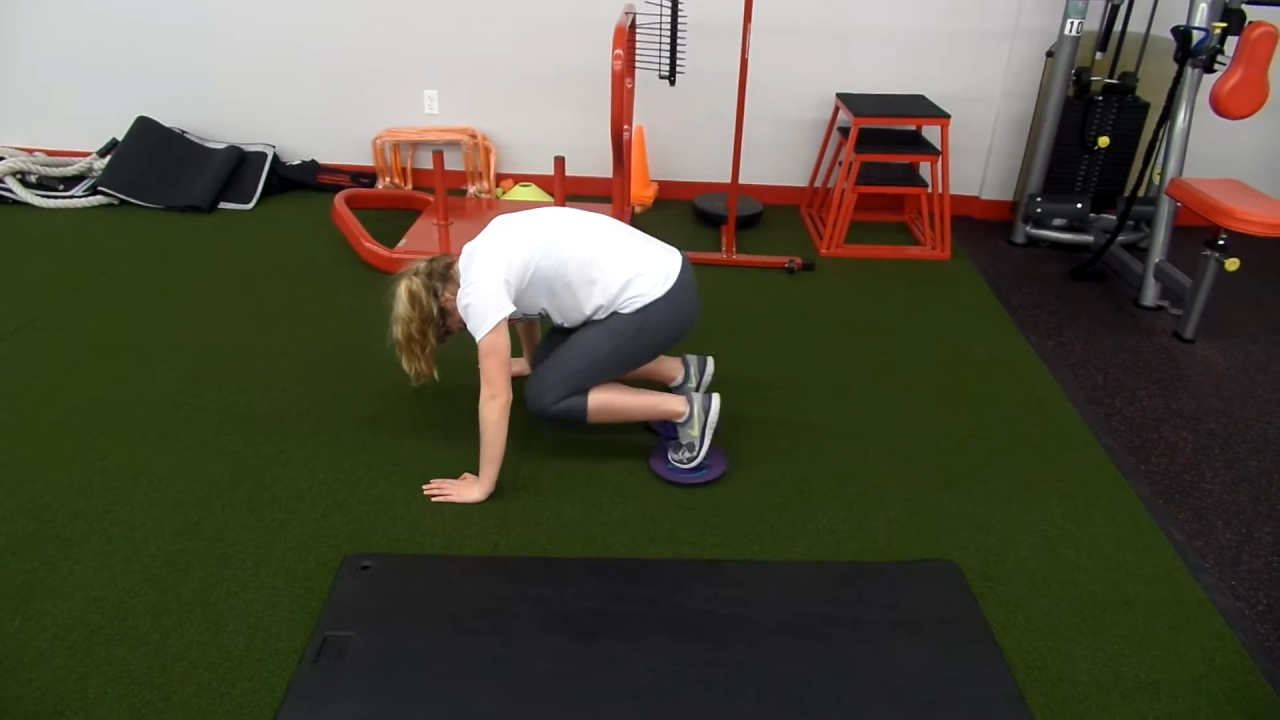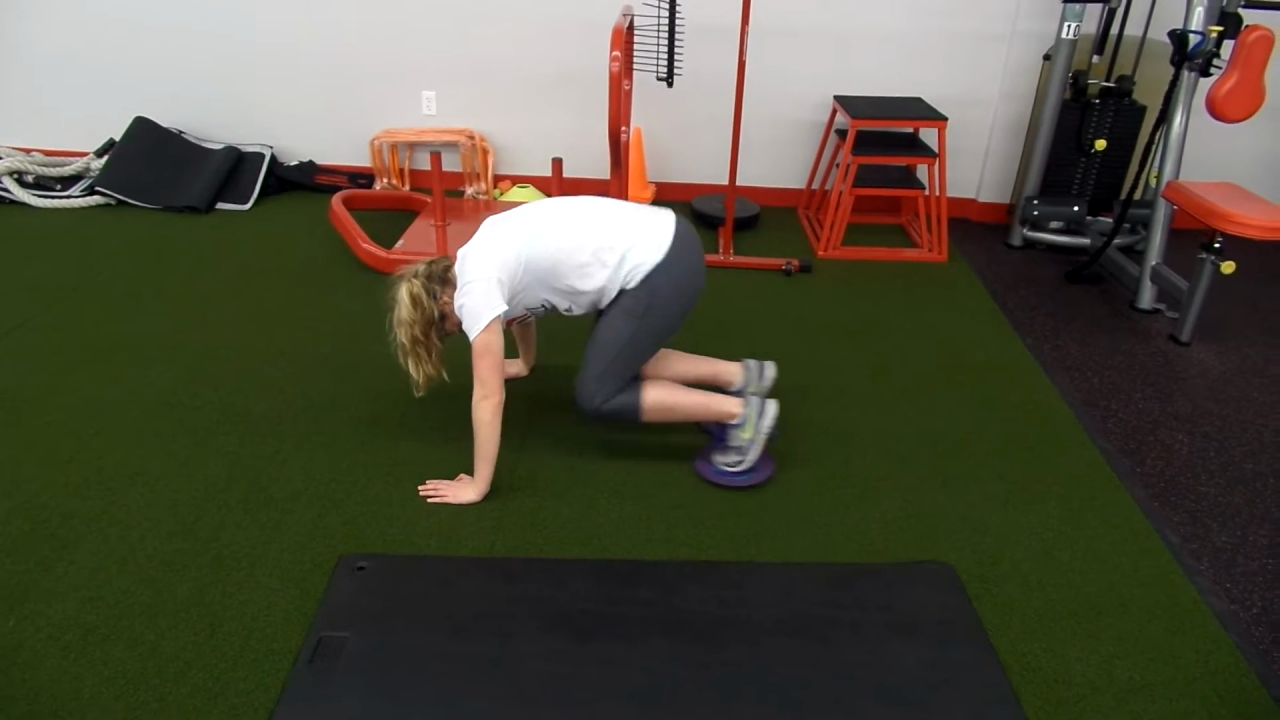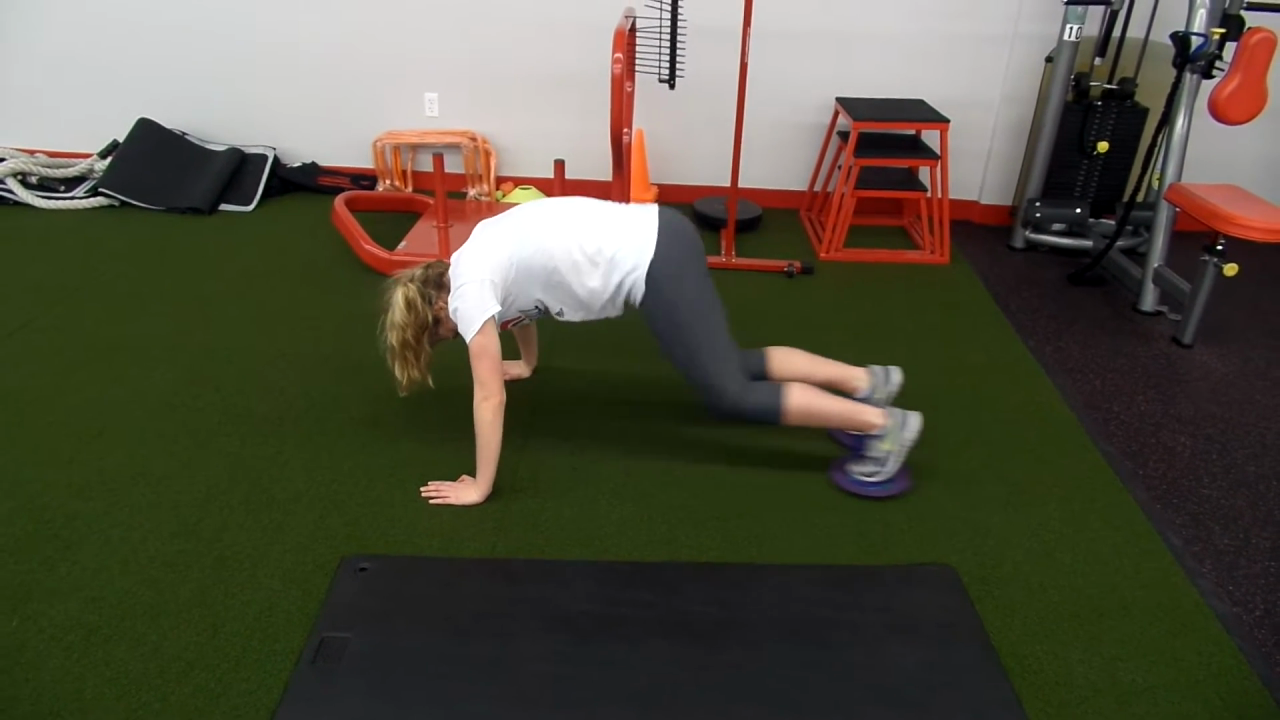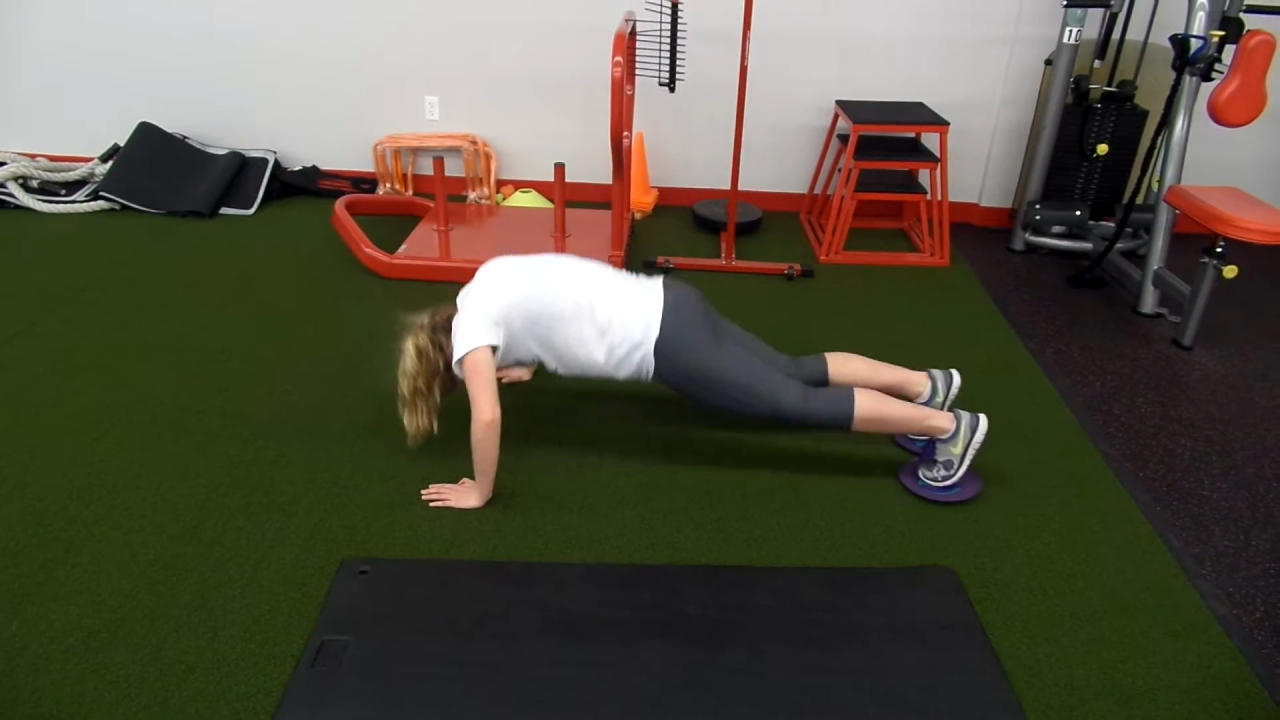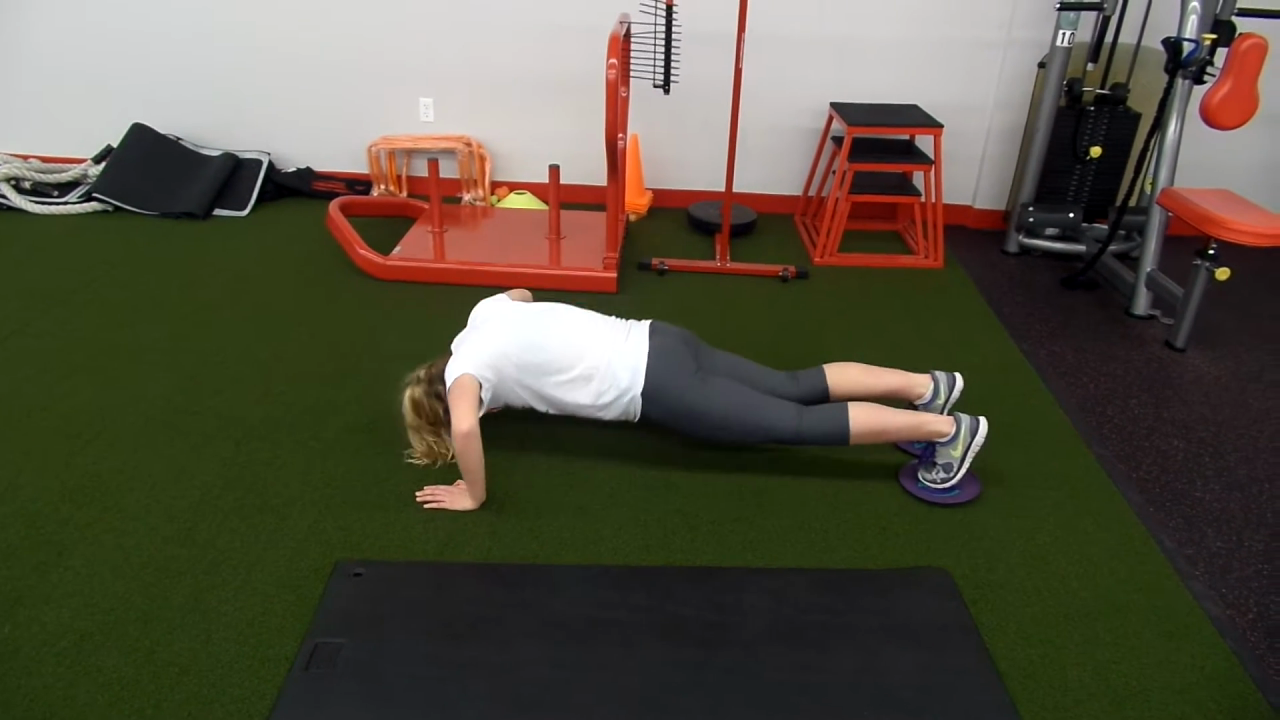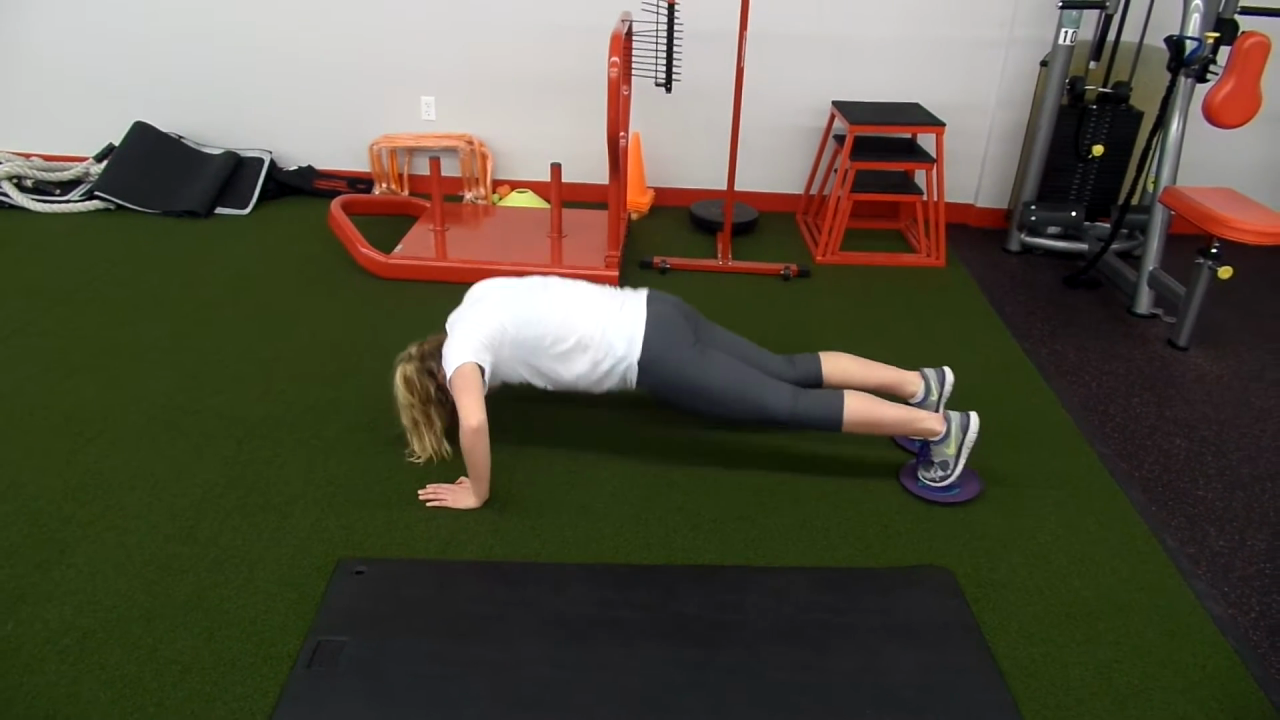
dt=0.3s
person 1, frame 1
left shoulder: (478, 289)
right shoulder: (484, 253)
left elbow: (496, 396)
left wrist: (482, 486)
right wrist: (529, 360)
left hip: (658, 299)
right hip: (654, 271)
left knee: (545, 398)
right knee: (554, 362)
left ankle: (684, 408)
right ankle: (678, 371)
person 1, frame 2
left shoulder: (472, 291)
right shoulder: (476, 258)
left elbow: (489, 397)
left wrist: (477, 486)
right wrist: (526, 361)
left hip: (658, 265)
right hip: (664, 239)
left knee: (598, 398)
right knee: (619, 366)
left ankle: (740, 412)
right ankle: (740, 375)
person 1, frame 3
left shoulder: (466, 291)
right shoulder: (479, 257)
left elbow: (489, 397)
left wrist: (479, 487)
right wrist: (527, 362)
left hip: (654, 263)
right hip: (657, 231)
left knee: (726, 394)
right knee: (734, 367)
left ankle: (880, 423)
right ankle: (865, 381)
person 1, frame 4
left shoulder: (469, 329)
right shoulder: (487, 280)
left elbow: (486, 416)
left wrist: (480, 492)
right wrist: (528, 360)
left hip: (662, 343)
right hip: (666, 304)
left knee: (793, 401)
right knee: (794, 371)
left ankle: (947, 427)
right ankle: (926, 385)
person 1, frame 5
left shoulder: (463, 370)
right shoulder: (483, 316)
left elbow: (466, 429)
right elbow: (524, 294)
left wrist: (473, 496)
left hip: (654, 386)
right hip: (657, 343)
left knee: (790, 423)
right knee: (794, 387)
left ankle: (947, 430)
right ankle: (928, 387)
person 1, frame 6
left shoulder: (460, 352)
right shoulder: (476, 300)
left elbow: (474, 425)
left wrist: (475, 492)
left hip: (653, 351)
right hip: (656, 311)
left knee: (781, 403)
right knee: (784, 369)
left ankle: (939, 428)
right ankle: (921, 385)
